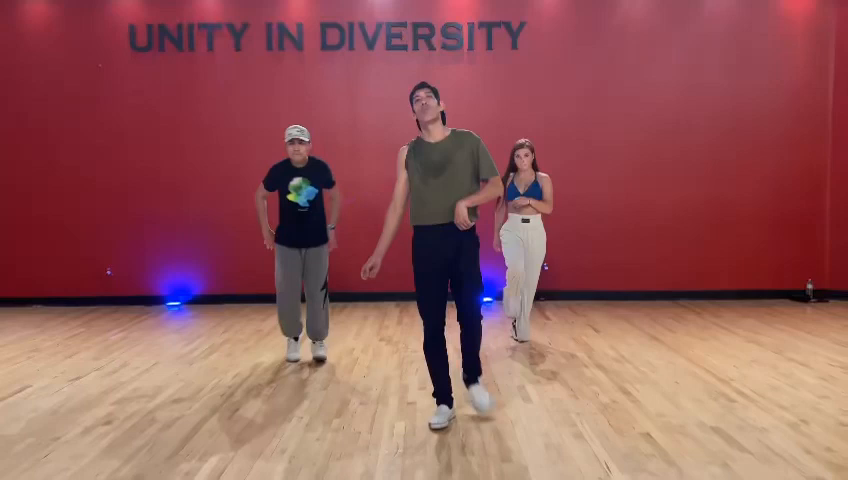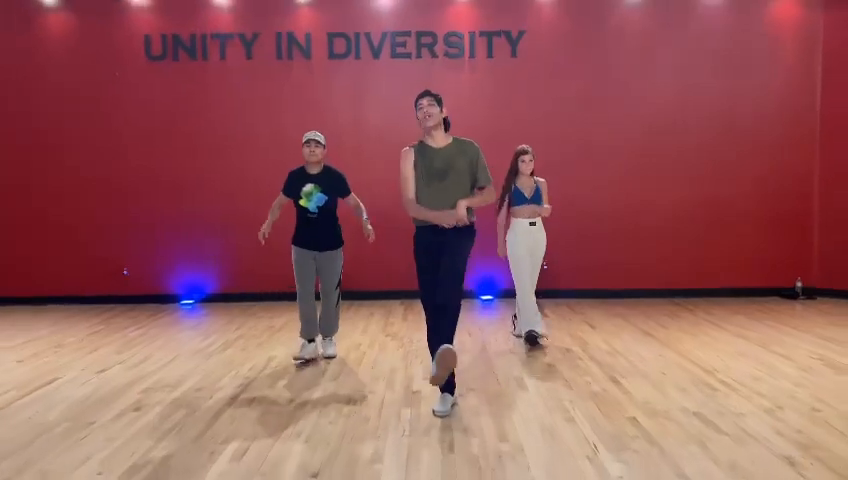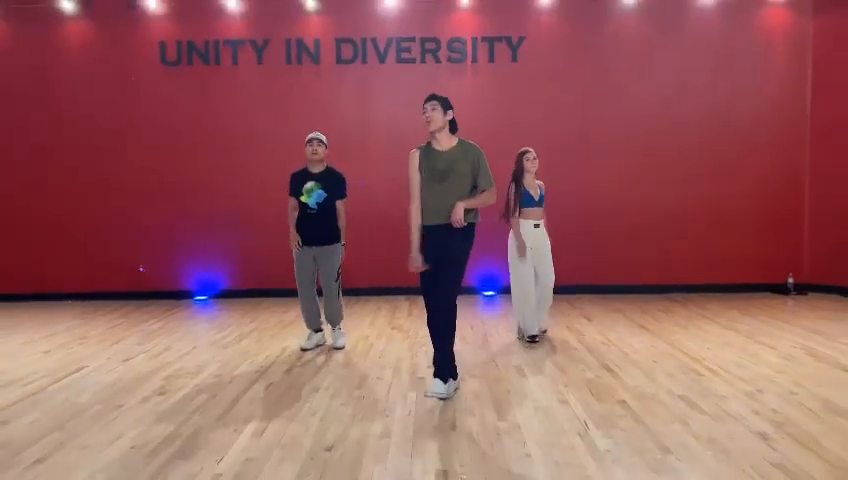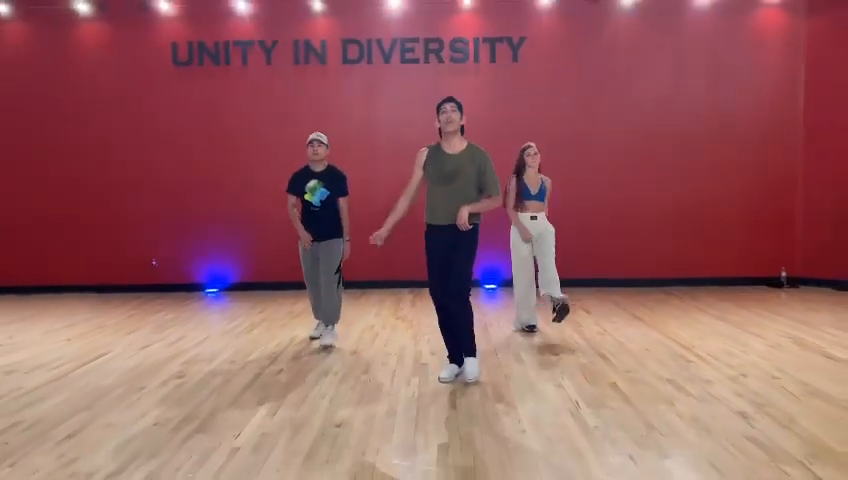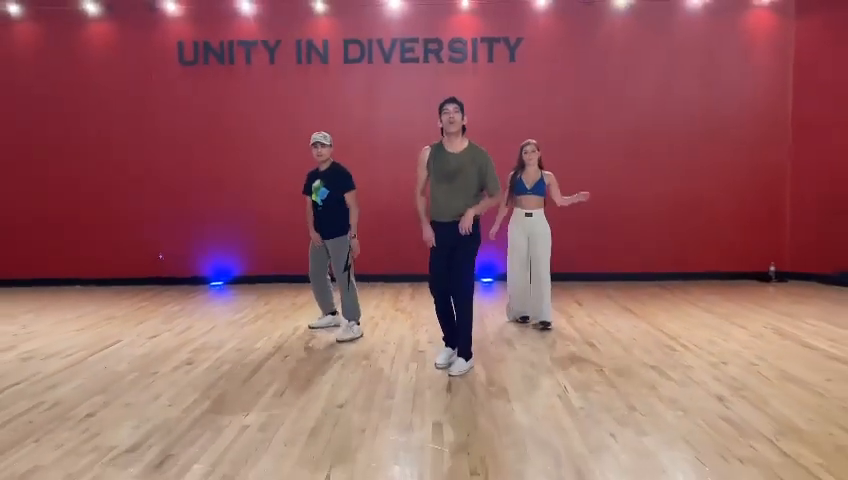
dt=0.4s
person 1, frame 1
left shoulder: (468, 141)
right shoulder: (408, 153)
left elbow: (496, 186)
right elbow: (397, 204)
left wrist: (466, 201)
right wrist: (378, 252)
left hip: (462, 237)
right hip: (426, 240)
left knee: (470, 313)
right knee: (432, 322)
person 1, frame 2
left shoulder: (468, 149)
right shoulder: (411, 154)
left elbow: (490, 193)
right elbow: (409, 203)
left wrist: (464, 202)
right wrist: (440, 215)
left hip: (460, 231)
right hip: (426, 234)
left knee: (448, 280)
right knee: (432, 306)
left ankle: (444, 349)
person 1, frame 3
left shoulder: (472, 151)
right shoulder: (417, 156)
left elbow: (492, 193)
right elbow: (415, 203)
left wrist: (463, 203)
right wrist: (414, 249)
left hip: (459, 233)
right hip: (429, 234)
left knee: (445, 299)
right knee: (433, 305)
left ankle: (442, 374)
right ankle: (448, 372)
person 1, frame 4
left shoulder: (479, 156)
right shoulder: (425, 155)
left elbow: (496, 199)
right elbow: (407, 195)
left wrist: (468, 209)
right wrist: (385, 228)
left hip: (463, 233)
right hip: (434, 233)
left knee: (458, 294)
right knee: (440, 298)
left ankle: (470, 354)
right ankle: (455, 359)
person 1, frame 5
left shoulder: (478, 155)
right shoulder: (429, 153)
left elbow: (495, 195)
right elbow: (420, 193)
left wrist: (472, 212)
right wrist: (425, 225)
left hip: (465, 230)
right hip: (438, 230)
left knee: (462, 292)
right knee: (438, 289)
left ankle: (465, 355)
right ankle: (451, 344)
person 2, frame 1
left shoulder: (321, 168)
right shoulder: (278, 171)
left elbow: (336, 197)
right elbow: (260, 197)
left wrist: (332, 227)
right wrist: (265, 227)
left hip: (317, 241)
right hip: (286, 242)
left knee: (317, 293)
right knee: (286, 293)
left ankle: (318, 341)
right ankle: (292, 337)
person 2, frame 2
left shoulder: (335, 177)
right shoulder: (294, 177)
left elbow: (354, 203)
right elbow: (280, 203)
left wrist: (365, 222)
right wrist: (268, 223)
left hip: (331, 244)
right hip: (302, 245)
left knee: (330, 293)
right knee: (305, 294)
left ankle: (328, 338)
right ankle: (309, 342)
person 2, frame 3
left shoulder: (336, 178)
right shoulder: (296, 177)
left elbow: (341, 212)
right elbow: (292, 208)
left wrist: (342, 243)
right wrist: (292, 232)
left hip: (330, 242)
right hip: (303, 242)
left knee: (331, 288)
right knee: (304, 289)
left ankle: (336, 328)
right ankle: (315, 331)
person 2, frame 4
left shoulder: (337, 176)
right shoulder: (298, 176)
left elbow: (344, 209)
right elbow: (291, 207)
left wrist: (347, 239)
right wrist: (300, 231)
left hip: (332, 238)
right hip: (308, 237)
left knee: (331, 282)
right knee: (312, 281)
left ankle: (330, 328)
right ankle: (322, 321)
person 2, frame 5
left shoulder: (341, 174)
right shoulder: (311, 176)
left elbow: (353, 206)
left wrist: (354, 236)
right wrist: (312, 230)
left hip: (340, 235)
right hip: (320, 235)
left knee: (343, 277)
right knee: (315, 274)
left ankle: (354, 324)
right ankle: (330, 314)
person 3, frame 1
left shoulder: (543, 179)
right shoulder: (508, 179)
left elbow: (548, 207)
right elbow: (500, 208)
left wrist: (528, 200)
right wrist: (496, 234)
left hip: (535, 231)
right hip: (512, 229)
left knee: (530, 279)
right knee: (515, 269)
right ankle: (511, 311)
person 3, frame 2
left shoulder: (541, 183)
right shoulder: (509, 185)
left elbow: (544, 210)
right elbow: (500, 215)
left wrist: (546, 208)
right wrist: (501, 241)
left hip: (537, 233)
right hip: (517, 234)
left knee: (530, 282)
right knee: (523, 282)
left ankle: (520, 318)
right ankle: (532, 327)
person 3, frame 3
left shoulder: (541, 186)
right shoulder: (515, 186)
right elbow: (512, 216)
left wrist: (542, 230)
right wrist: (520, 240)
left hip: (541, 234)
right hip: (521, 235)
left knee: (547, 279)
right knee: (524, 283)
left ankle: (537, 322)
right ankle: (528, 328)
person 3, frame 4
left shoulder: (546, 181)
right shoulder: (515, 179)
right elbow: (509, 208)
left wrist: (546, 225)
right wrist: (523, 229)
left hip: (542, 226)
right hip: (520, 227)
left knee: (547, 262)
right knee: (523, 273)
left ankle: (557, 300)
right ankle: (526, 319)
person 3, frame 5
left shoulder: (548, 177)
right shoulder: (514, 176)
left elbow: (559, 201)
right elbow: (506, 202)
left wrist: (578, 198)
right wrist: (496, 224)
left hip: (539, 223)
right hip: (517, 222)
left knee: (541, 269)
right knee: (518, 268)
left ankle: (543, 315)
right ankle: (520, 310)
